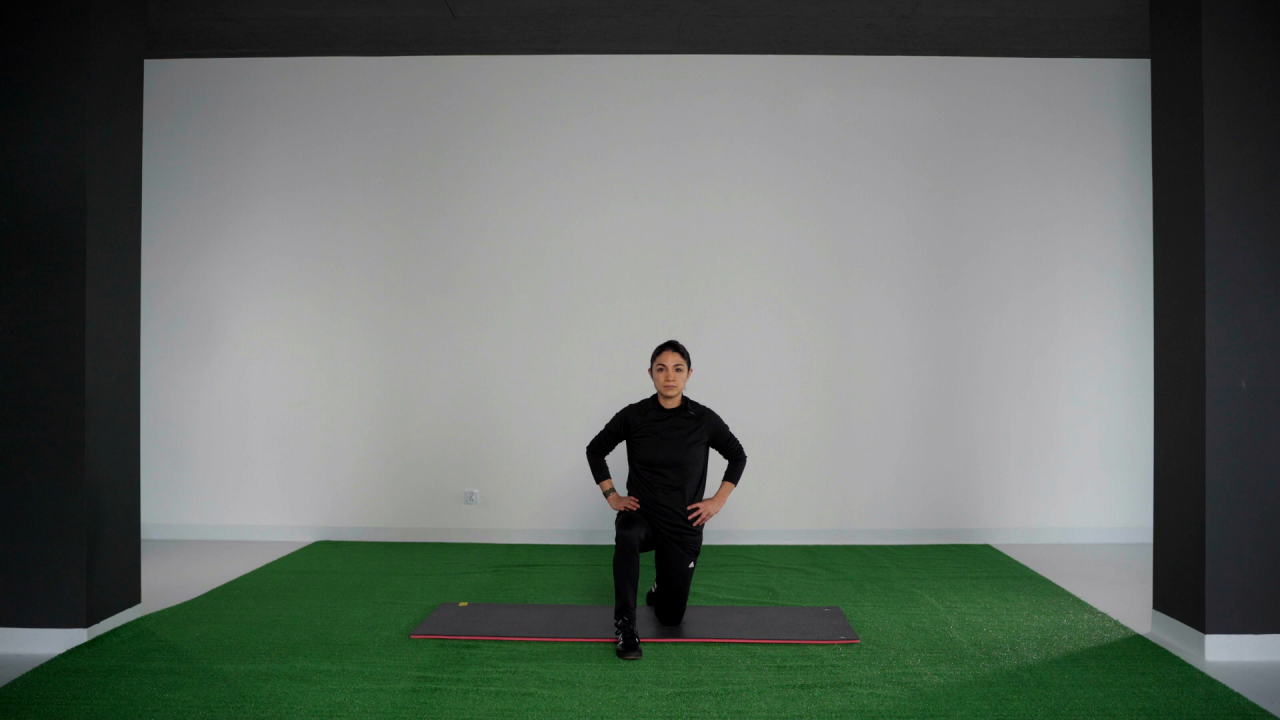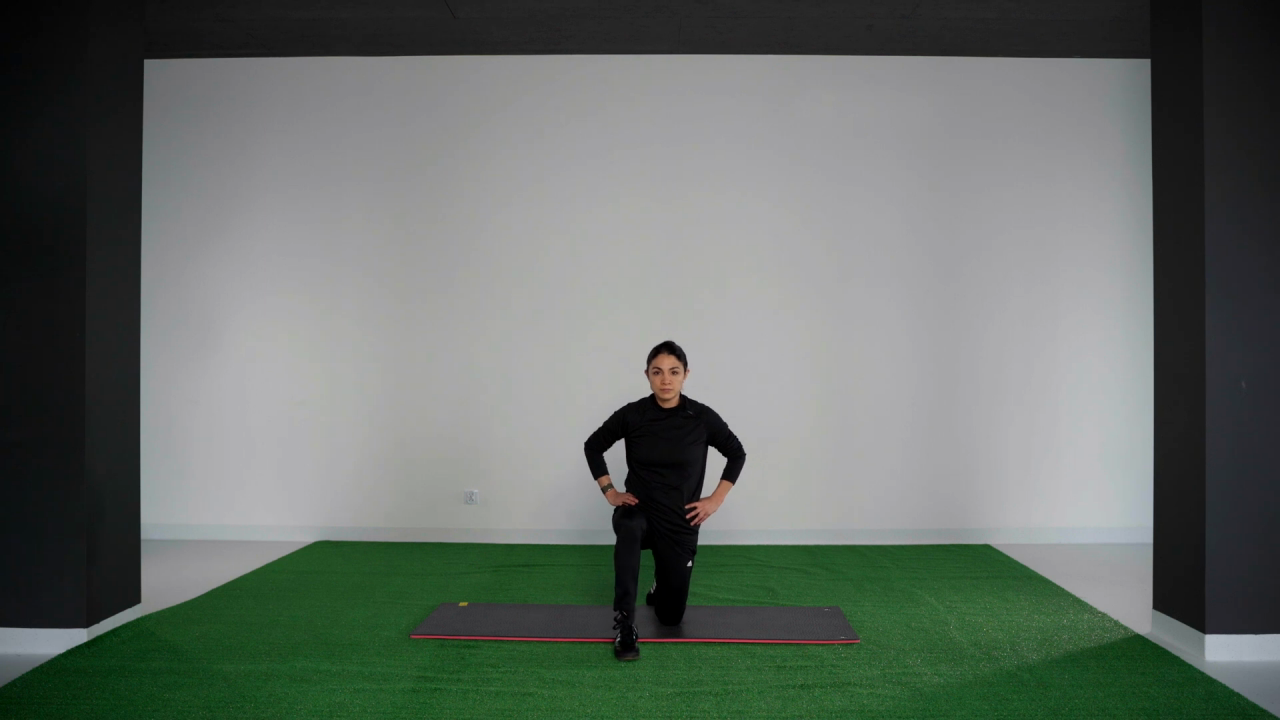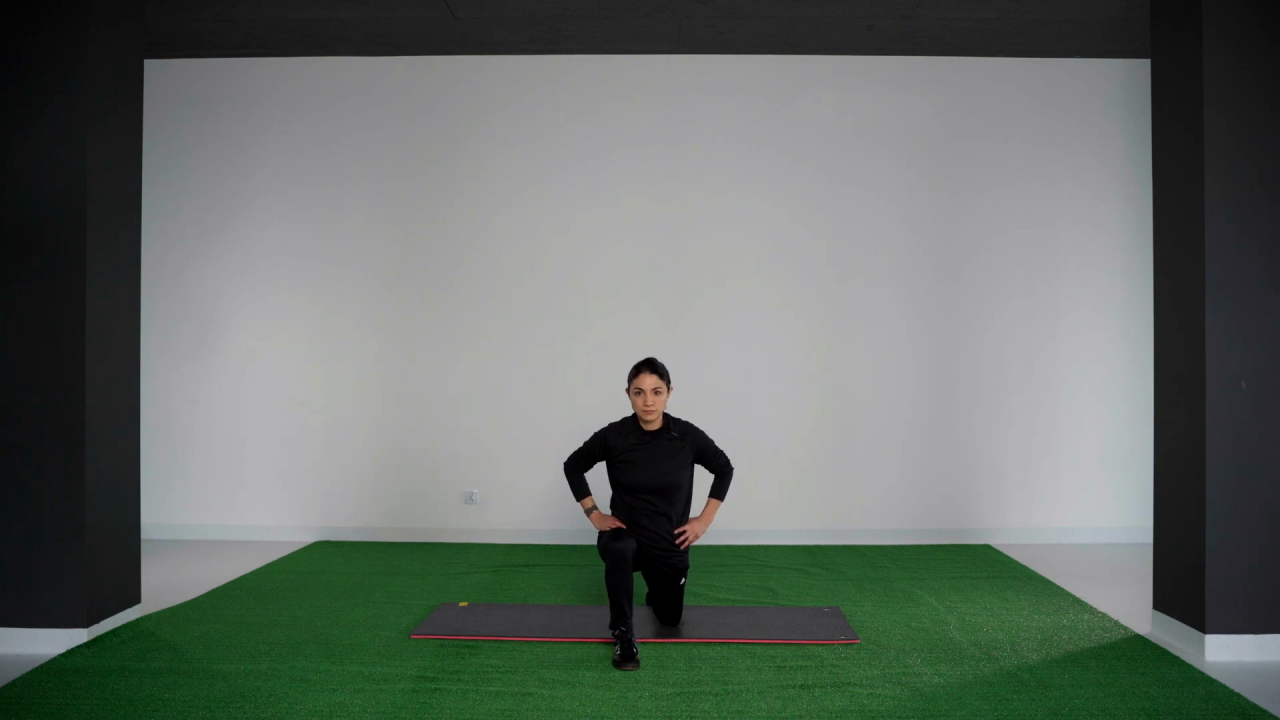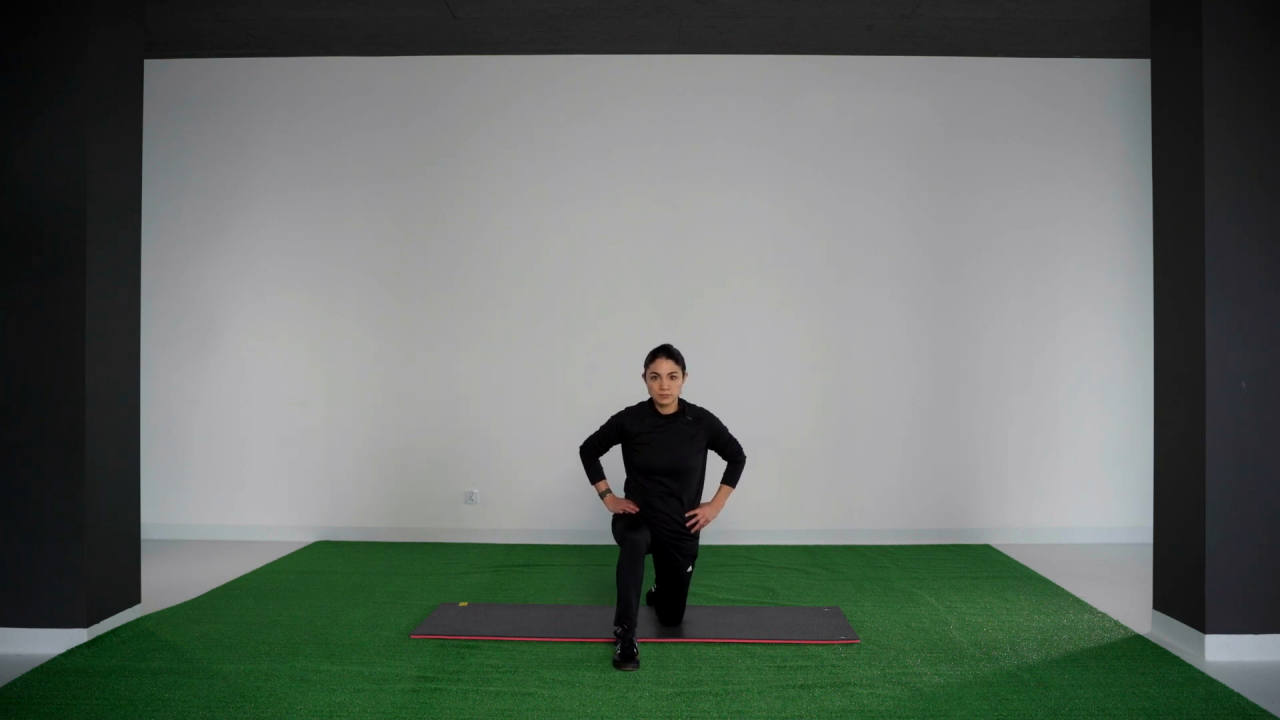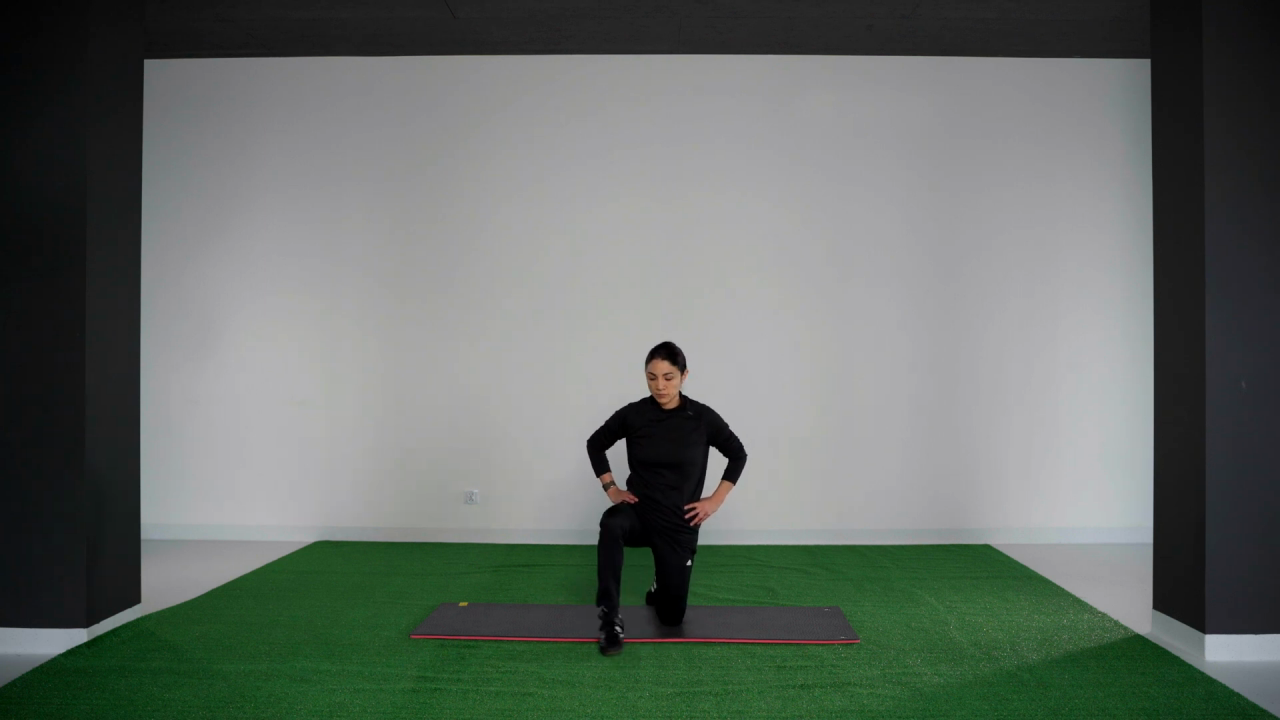
dt=1s
person 1, frame 1
left shoulder: (704, 419)
right shoulder: (633, 415)
left elbow: (737, 456)
right elbow: (595, 450)
left wrist: (718, 500)
right wrist: (611, 496)
left hip: (684, 524)
right hip: (641, 515)
left knee: (671, 615)
right knee: (628, 535)
left ankle: (661, 590)
right ankle: (625, 625)
person 1, frame 2
left shoulder: (702, 417)
right shoulder: (631, 414)
left elbow: (736, 453)
right elbow: (593, 446)
left wrist: (716, 499)
right wrist: (609, 492)
left hip: (680, 522)
right hip: (637, 510)
left knee: (671, 616)
right knee: (629, 529)
left ankle: (660, 587)
right ankle: (624, 623)
person 1, frame 3
left shoulder: (688, 436)
right shoulder: (613, 436)
left elbow: (724, 468)
right elbow: (573, 467)
left wrist: (705, 519)
right wrist: (594, 514)
left hip: (670, 542)
right hip: (624, 534)
left knee: (669, 618)
right knee: (620, 549)
left ankle: (656, 591)
right ankle: (623, 635)
person 1, frame 4
left shoulder: (702, 421)
right shoulder: (629, 419)
left elbow: (737, 457)
right elbow: (589, 450)
left wrist: (716, 505)
right wrist: (608, 497)
left hip: (681, 527)
right hip: (636, 516)
left knee: (671, 616)
right knee: (635, 542)
left ankle: (660, 586)
right ankle: (625, 635)
person 1, frame 5
left shoulder: (702, 418)
right shoulder: (633, 414)
left elbow: (736, 455)
right elbow: (596, 443)
left wrist: (714, 499)
right wrist: (611, 488)
left hip: (678, 521)
right hip: (639, 508)
left knee: (671, 616)
right knee: (613, 523)
left ankle: (662, 584)
right ankle: (610, 621)
